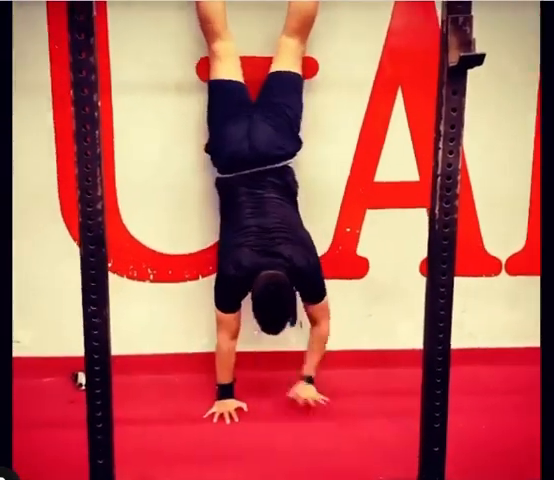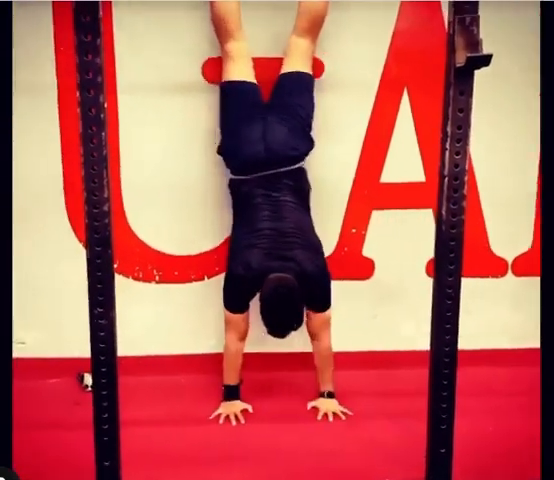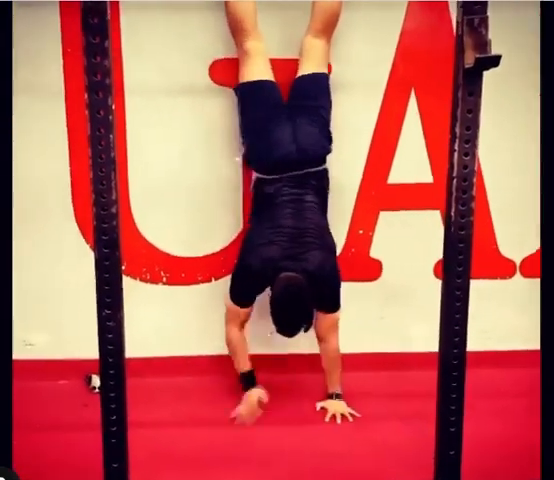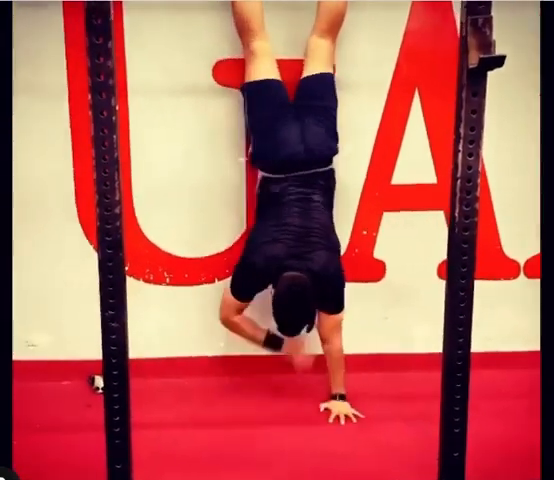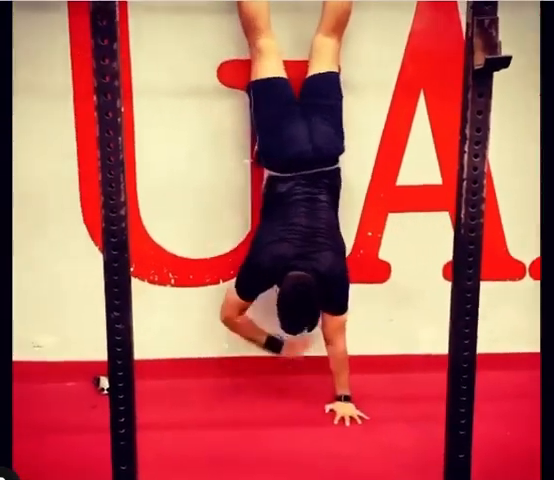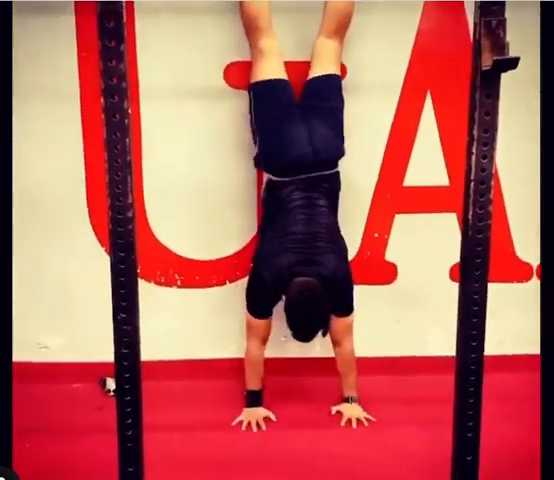
dt=0.1s
person 1, frame 1
left shoulder: (305, 262)
right shoulder: (233, 269)
right elbow: (226, 337)
left wrist: (307, 379)
right wrist: (223, 393)
left hip: (271, 149)
right hip: (236, 154)
left knee: (291, 40)
right knee: (221, 44)
person 1, frame 2
left shoulder: (312, 268)
right shoulder: (243, 269)
left elbow: (321, 337)
right elbow: (234, 338)
left wrist: (328, 393)
right wrist: (230, 396)
left hip: (283, 150)
right hip: (248, 154)
left knee: (302, 39)
right knee: (233, 44)
person 1, frame 3
left shoulder: (324, 269)
right shoulder: (254, 264)
left elbow: (328, 339)
right elbow: (233, 327)
left wrist: (336, 394)
right wrist: (248, 386)
left hip: (306, 150)
right hip: (274, 154)
left knee: (316, 39)
right knee: (250, 43)
person 1, frame 4
left shoulder: (327, 269)
right shoulder: (258, 262)
left elbow: (332, 340)
left wrist: (340, 396)
right wrist: (279, 343)
left hip: (314, 151)
right hip: (279, 157)
left knee: (322, 40)
right knee: (257, 43)
person 1, frame 5
left shoulder: (332, 270)
right shoulder: (263, 261)
left elbow: (335, 341)
right elbow: (234, 316)
left wrist: (344, 397)
right wrist: (276, 344)
left hip: (319, 149)
right hip: (286, 151)
left knee: (327, 38)
right knee: (263, 42)
person 1, frame 6
left shoulder: (336, 272)
right shoulder: (268, 273)
left elbow: (343, 342)
right elbow: (255, 342)
left wrist: (352, 398)
right wrist: (252, 401)
left hip: (319, 152)
right hip: (284, 153)
left knee: (329, 41)
right knee: (264, 43)
